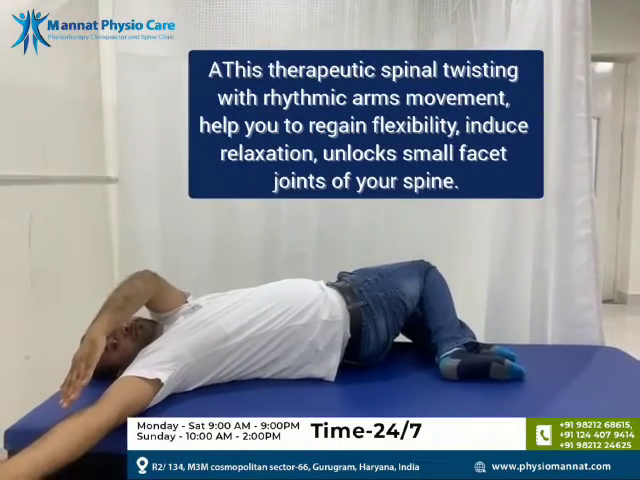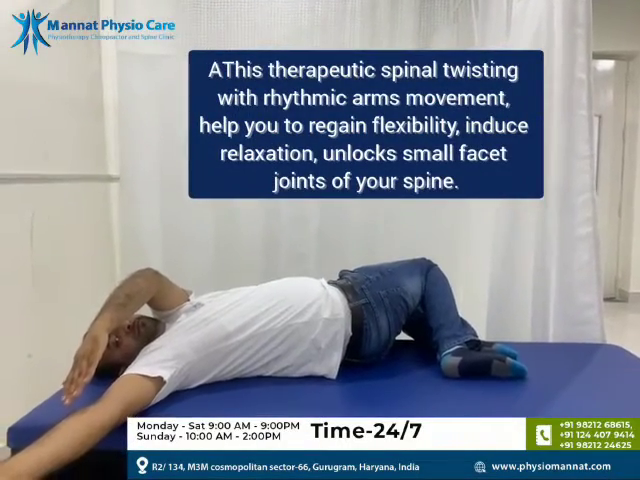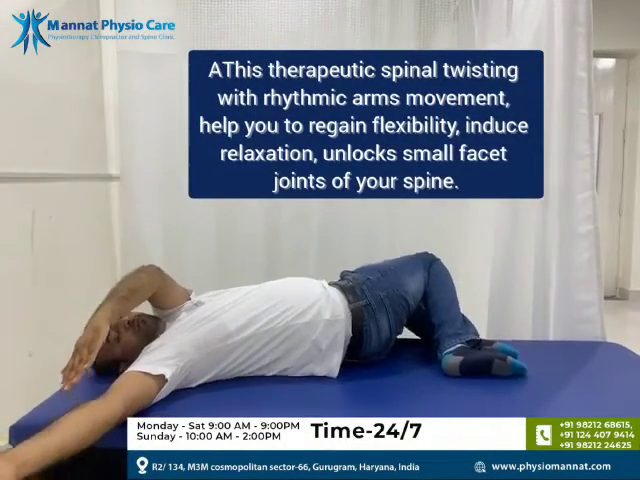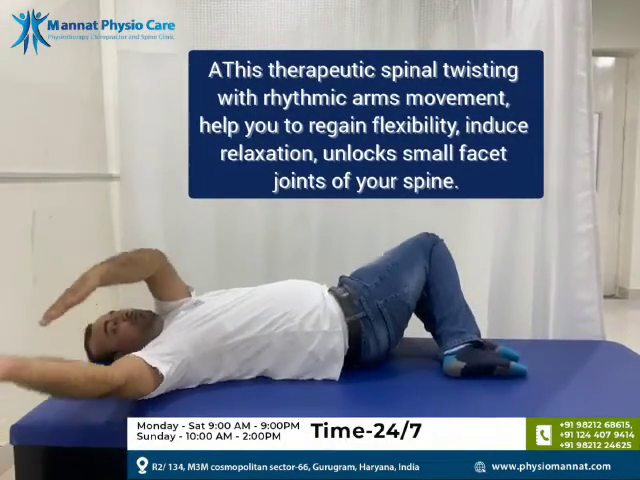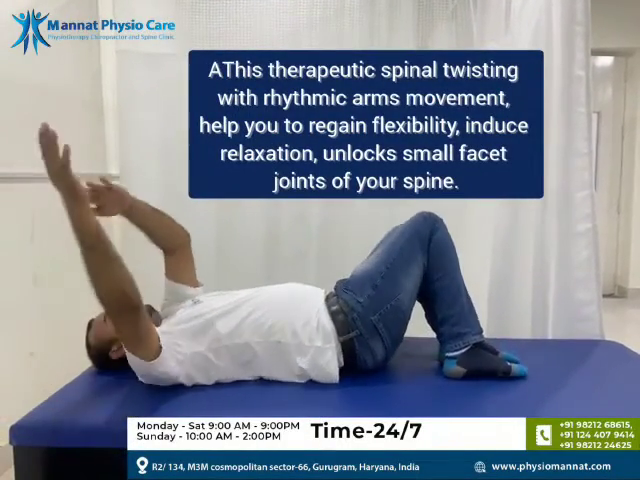
dt=0.3s
person 1, frame 1
left shoulder: (175, 317)
right shoulder: (157, 366)
left elbow: (145, 279)
right elbow: (103, 416)
left wrist: (98, 325)
left hip: (337, 302)
right knee: (423, 272)
left ankle: (454, 350)
right ankle: (458, 351)
person 1, frame 2
left shoulder: (177, 317)
right shoulder: (159, 364)
left elbow: (148, 277)
right elbow: (106, 412)
left wrist: (100, 321)
left hip: (338, 299)
right knee: (425, 271)
left ankle: (457, 348)
right ankle: (457, 347)
person 1, frame 3
left shoulder: (177, 315)
right shoulder: (160, 361)
left elbow: (151, 275)
right elbow: (109, 409)
left wrist: (102, 312)
left hip: (339, 302)
right hip: (352, 315)
left knee: (422, 279)
right knee: (427, 266)
left ankle: (458, 346)
right ankle: (460, 347)
person 1, frame 4
left shoulder: (176, 314)
right shoulder: (165, 359)
left elbow: (153, 259)
right elbow: (109, 379)
left wrist: (96, 272)
left hip: (337, 306)
right hip: (351, 323)
left knee: (424, 254)
right knee: (428, 246)
left ankle: (461, 348)
right ankle: (462, 349)
person 1, frame 5
left shoulder: (178, 313)
right shoulder: (157, 363)
left elbow: (178, 240)
right elbow: (123, 299)
left wrist: (125, 204)
left hip: (327, 317)
right hip: (345, 333)
left knee: (418, 248)
right knee: (426, 226)
left ankle: (463, 352)
right ankle: (465, 352)
